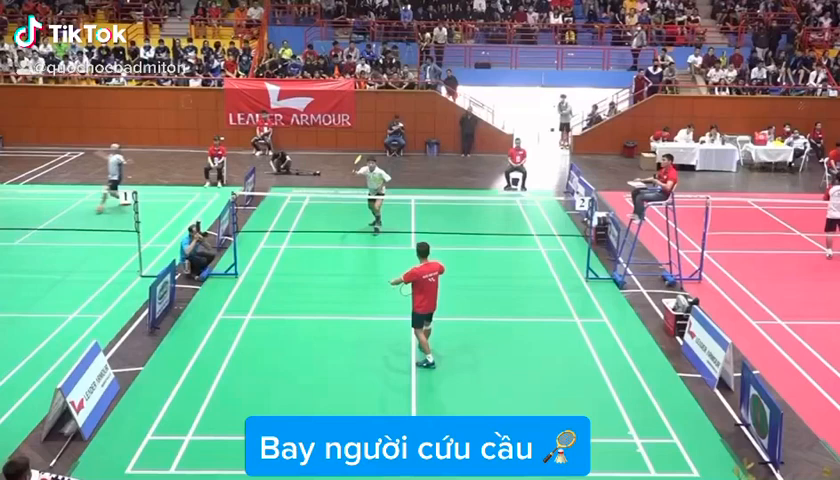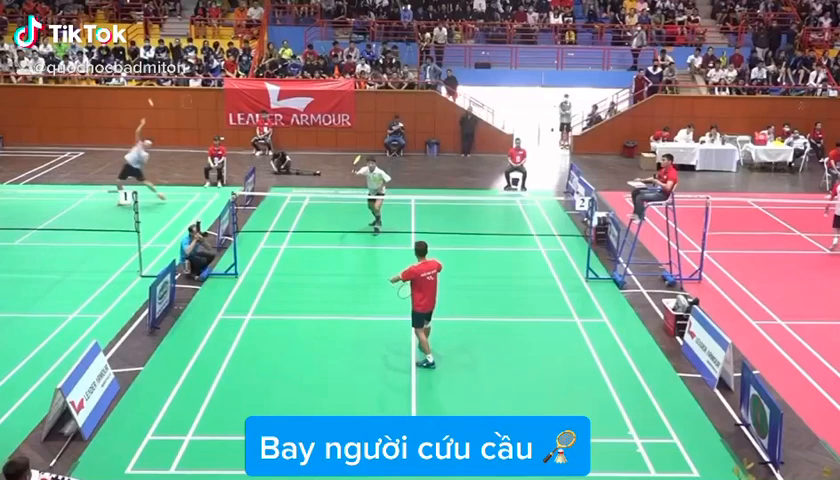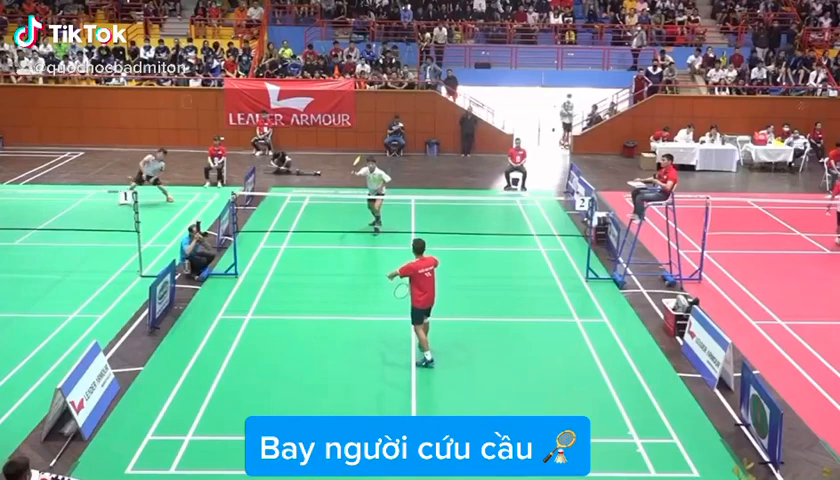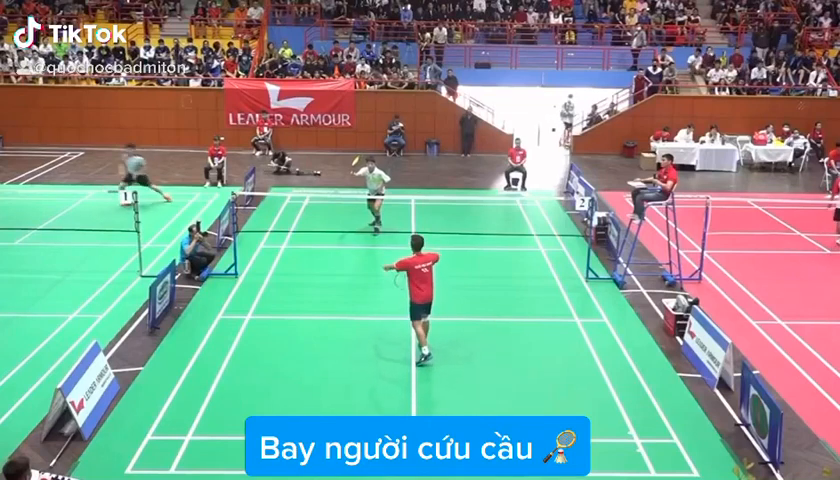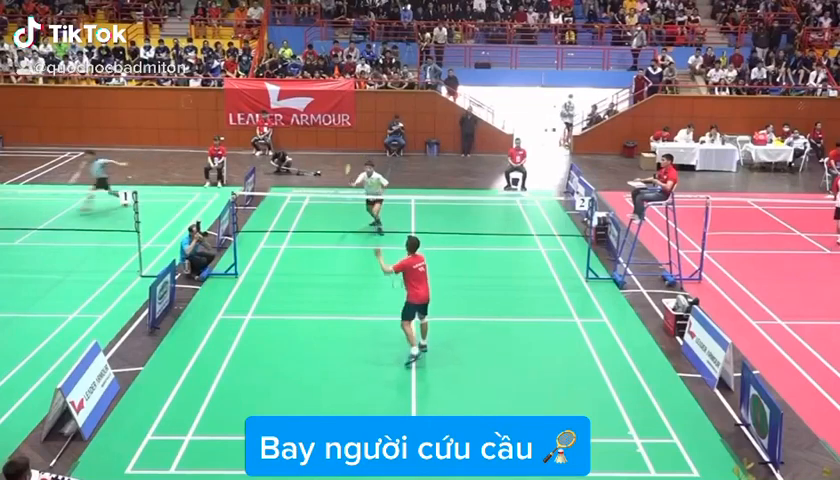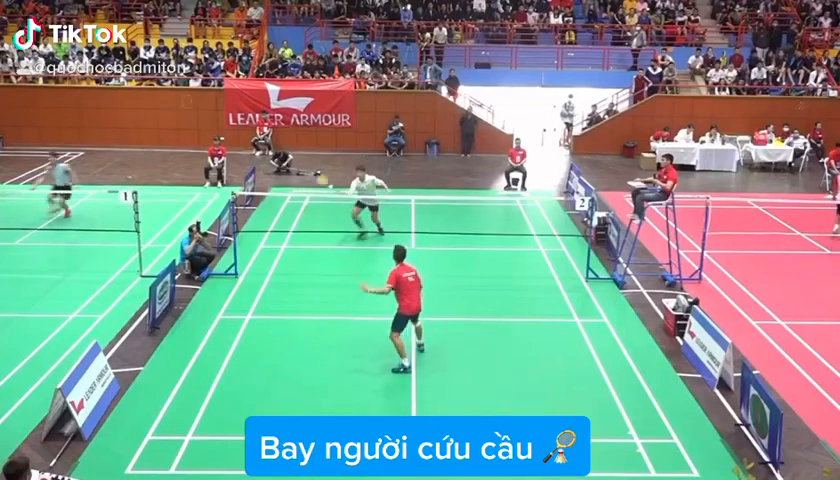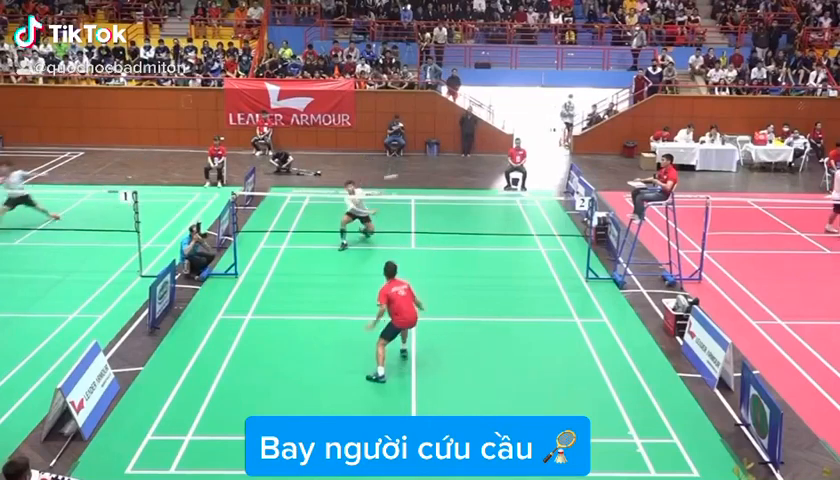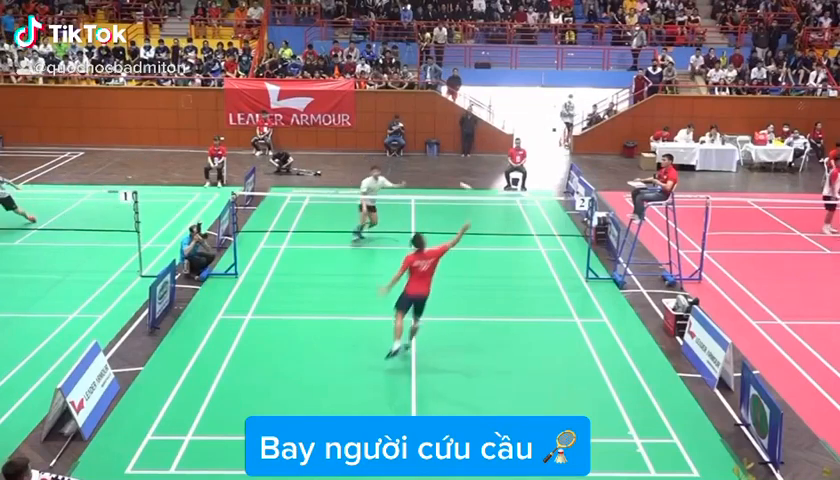
dt=0.3s
person 1, frame 1
left shoulder: (416, 271)
right shoulder: (437, 265)
left elbow: (399, 281)
right elbow: (442, 271)
left wrist: (392, 282)
left hip: (419, 307)
right hip: (432, 305)
left knee: (418, 332)
right knee: (428, 325)
left ankle: (430, 360)
right ankle: (424, 345)
person 1, frame 2
left shoulder: (414, 270)
right shoulder: (434, 264)
left elbow: (397, 278)
right elbow: (440, 268)
left wrist: (392, 280)
left hip: (419, 306)
right hip: (431, 304)
left knee: (419, 331)
right knee: (427, 324)
left ankle: (430, 360)
right ankle: (423, 344)
person 1, frame 3
left shoulder: (411, 266)
right shoulder: (432, 260)
left elbow: (394, 274)
left wrist: (390, 276)
left hip: (418, 303)
right hip: (430, 300)
left knee: (418, 329)
right knee: (425, 320)
left ankle: (428, 357)
right ankle: (423, 344)
person 1, frame 4
left shoulder: (408, 262)
right shoulder: (430, 256)
left elbow: (392, 266)
right elbow: (438, 257)
left wrist: (386, 267)
left hip: (417, 298)
right hip: (429, 296)
left knee: (416, 324)
right knee: (425, 318)
left ankle: (426, 352)
right ankle: (423, 343)
person 1, frame 5
left shoulder: (405, 263)
right shoulder: (421, 258)
left elbow: (387, 270)
left wrist: (379, 257)
left hip: (414, 298)
right hip: (425, 296)
left knee: (405, 325)
right knee: (423, 318)
left ankle: (415, 351)
right ankle: (423, 343)
person 1, frame 6
left shoulder: (395, 272)
right shoulder: (412, 269)
left elbow: (386, 290)
right elbow: (420, 286)
left wrist: (369, 290)
left hip: (405, 309)
right hip: (417, 306)
left knee: (394, 335)
right knee: (416, 322)
left ankle: (405, 364)
right ankle: (420, 344)
person 1, frame 7
left shoulder: (384, 289)
right shoulder: (405, 284)
left elbow: (382, 309)
right elbow: (416, 300)
left wrist: (374, 323)
right wrist: (421, 307)
left hip: (400, 322)
right hip: (413, 320)
left knee: (380, 344)
left ankle: (380, 374)
right ankle: (404, 348)
person 1, frame 8
left shoulder: (410, 258)
right shoulder: (434, 254)
left elbow: (399, 274)
right elbow: (452, 244)
left wrist: (388, 287)
right wrist: (463, 230)
left hip: (410, 292)
right hip: (423, 293)
left knee: (399, 316)
right knee: (416, 320)
left ankle: (397, 345)
